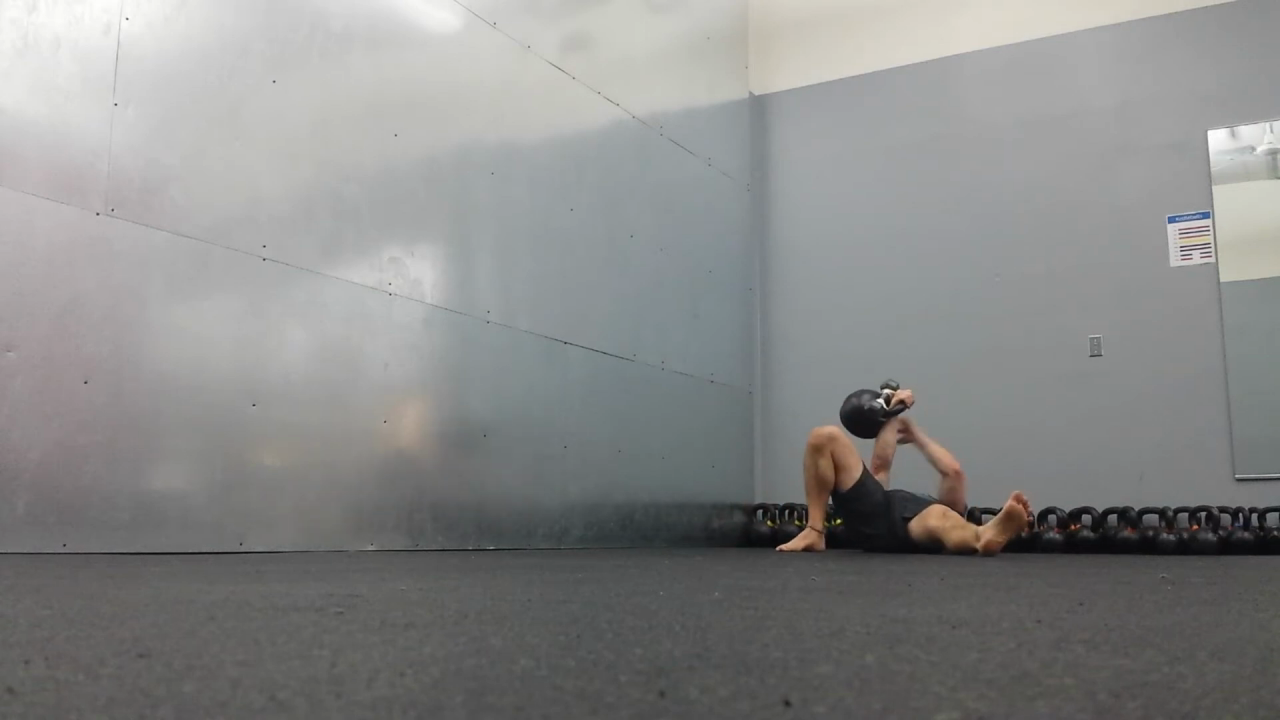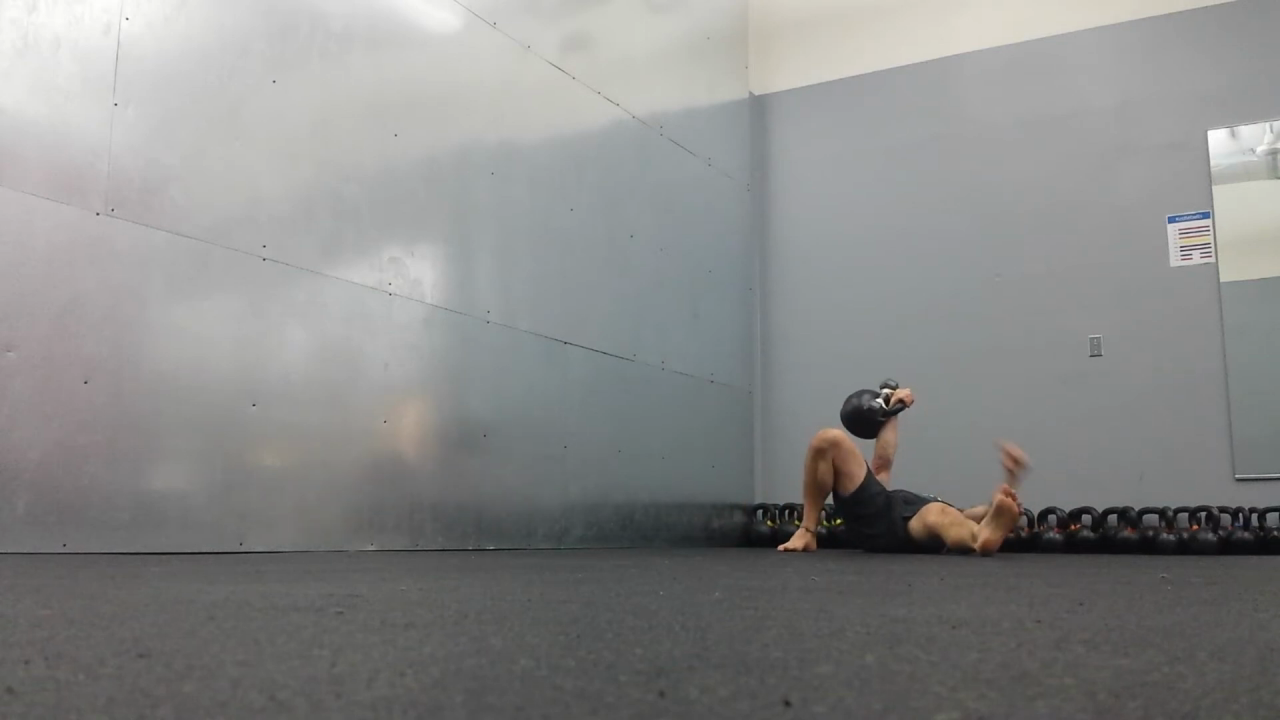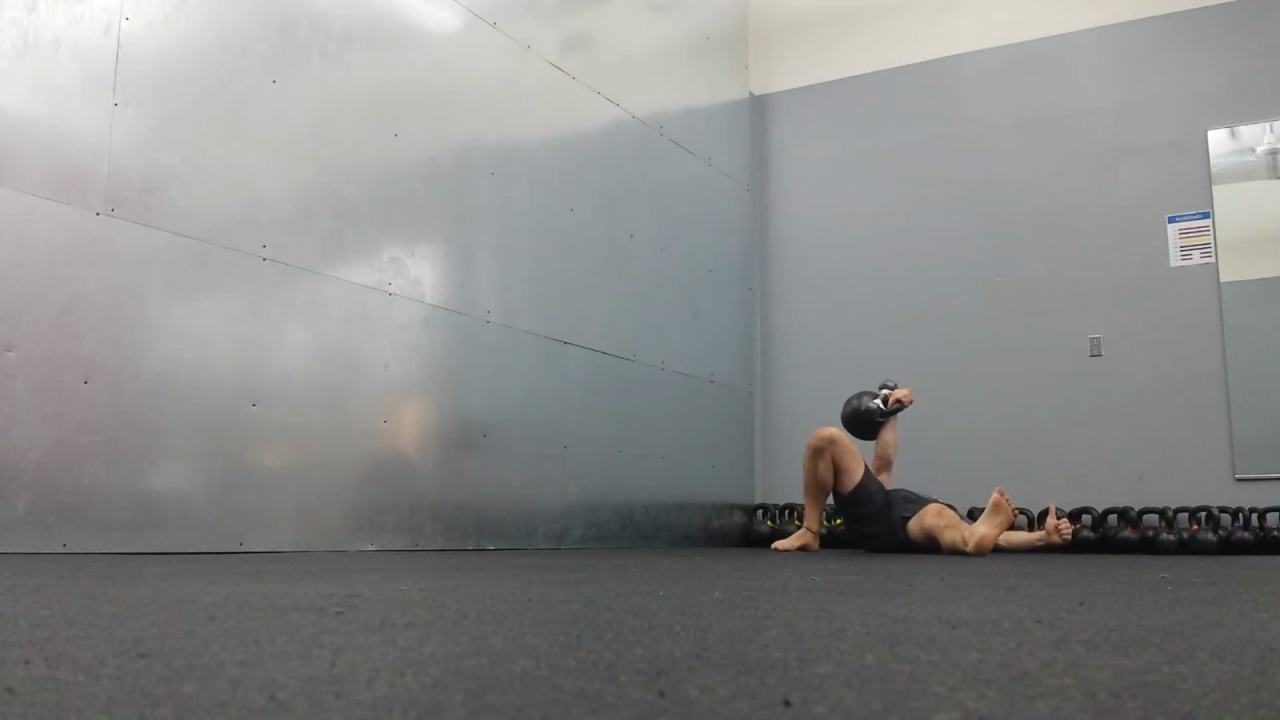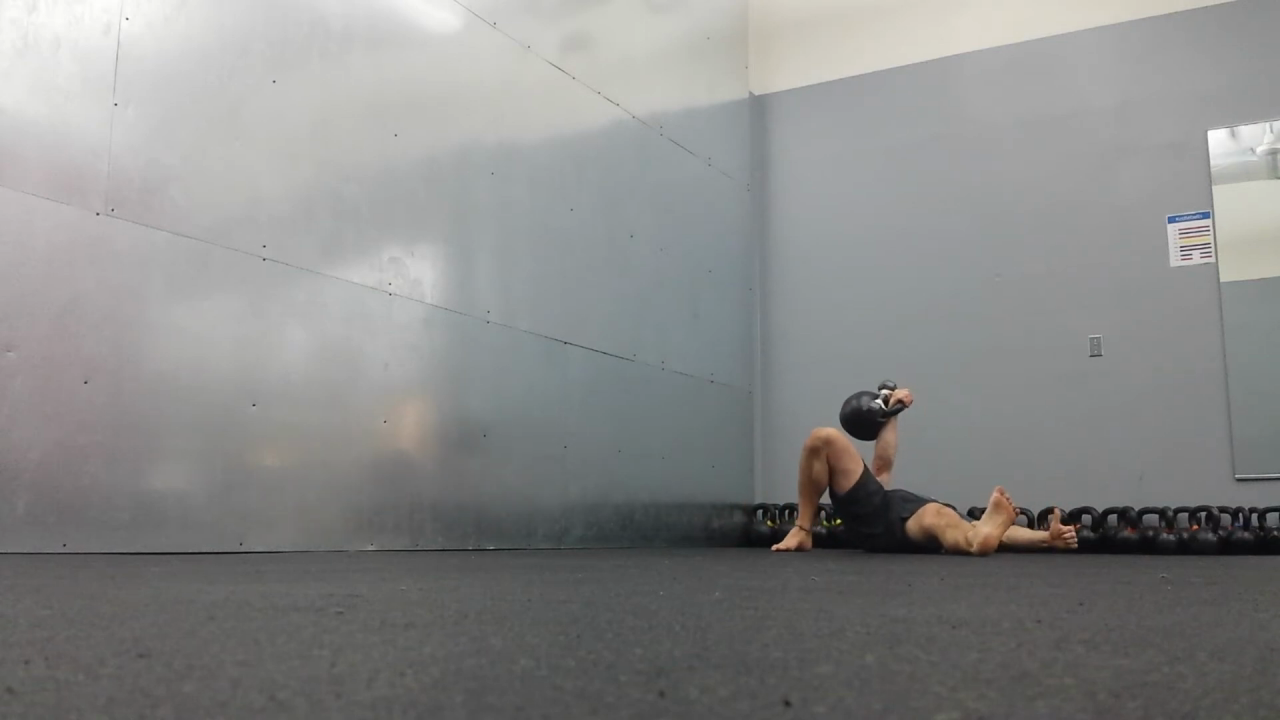
dt=0.3s
person 1, frame 1
left shoulder: (946, 513)
left elbow: (952, 471)
right elbow: (880, 465)
left wrist: (916, 436)
right wrist: (892, 414)
left hip: (910, 532)
right hip: (873, 518)
left knee: (938, 518)
right knee: (825, 437)
left ankle: (987, 536)
right ankle: (814, 532)
person 1, frame 2
left shoulder: (953, 517)
left elbow: (994, 510)
right elbow: (881, 466)
left wrist: (1012, 476)
left hip: (911, 531)
right hip: (874, 517)
left knee: (938, 515)
right knee: (829, 440)
left ankle: (984, 537)
right ankle: (807, 532)
person 1, frame 3
left shoulder: (952, 521)
left elbow: (998, 537)
right elbow: (882, 466)
left wrist: (1044, 537)
right wrist: (891, 412)
left hip: (909, 532)
right hip: (874, 517)
right knee: (827, 438)
left ankle: (973, 540)
right ankle: (809, 533)
person 1, frame 4
left shoulder: (951, 520)
left elbow: (999, 534)
right elbow: (881, 466)
left wrist: (1049, 539)
right wrist: (891, 412)
left hip: (907, 531)
right hip: (873, 514)
right knee: (823, 439)
left ankle: (975, 540)
right ankle: (802, 531)
